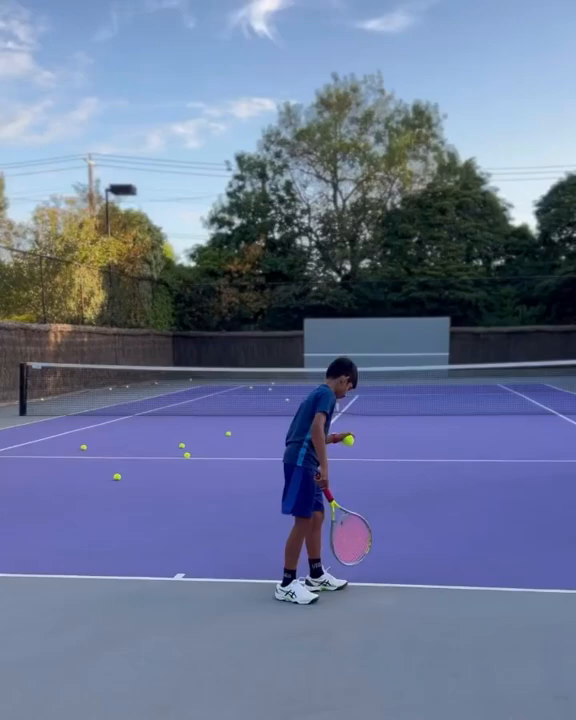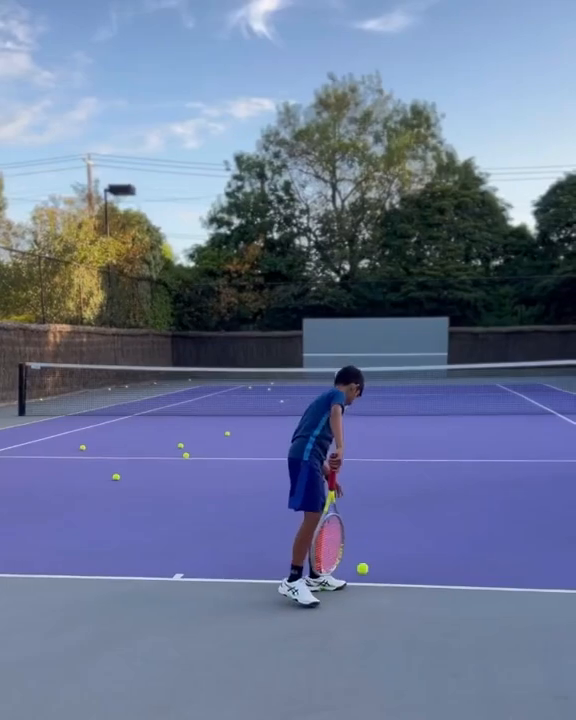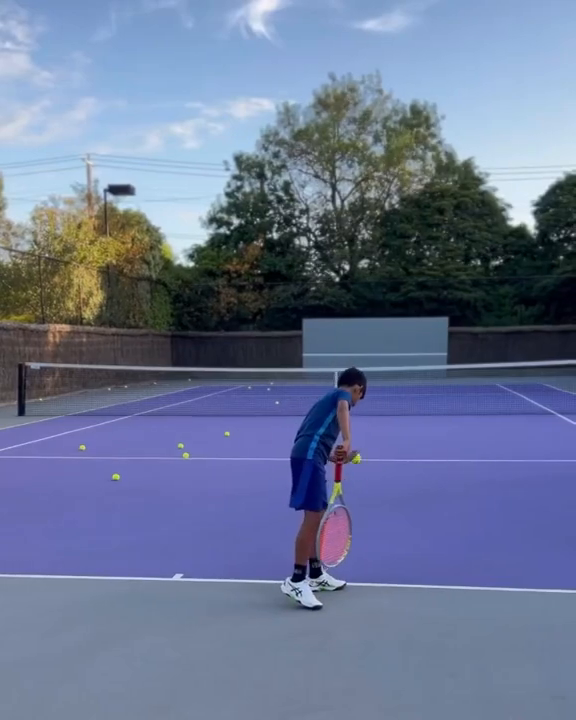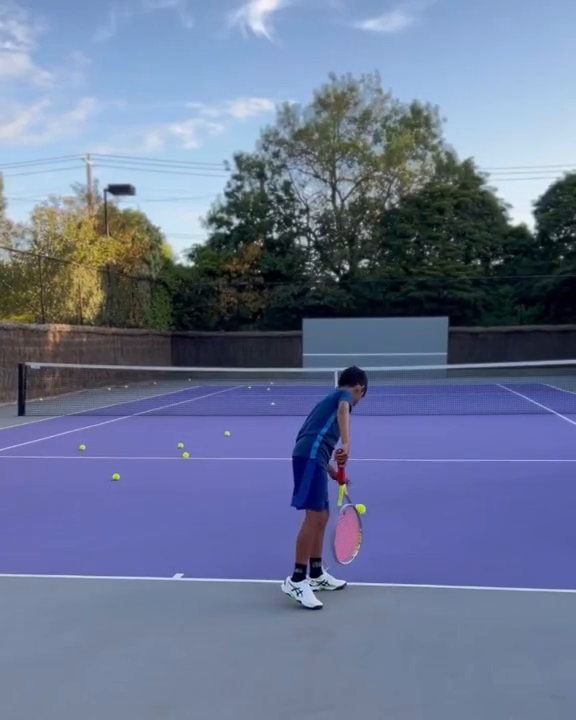
dt=0.3s
person 1, frame 1
left shoulder: (318, 394)
right shoulder: (327, 394)
right elbow: (316, 428)
left wrist: (333, 438)
right wrist: (323, 468)
left hip: (305, 462)
right hip: (300, 462)
left knee: (316, 517)
right knee: (303, 520)
left ankle: (316, 576)
right ankle: (286, 584)
person 1, frame 2
left shoulder: (326, 398)
right shoulder: (338, 395)
right elbow: (335, 414)
left wrist: (329, 478)
right wrist: (340, 448)
left hip: (308, 457)
right hip: (305, 457)
left knee: (319, 516)
right knee: (312, 517)
left ankle: (315, 576)
right ankle: (293, 580)
person 1, frame 3
left shoulder: (330, 399)
right shoulder: (343, 395)
right elbow: (342, 409)
left wrist: (338, 456)
right wrist: (347, 440)
left hip: (310, 457)
right hip: (308, 456)
left knee: (320, 515)
right knee: (311, 516)
left ankle: (315, 575)
right ankle: (296, 580)
person 1, frame 4
left shoulder: (332, 399)
right shoulder: (345, 395)
right elbow: (343, 410)
left wrist: (333, 473)
right wrist: (346, 443)
left hip: (311, 456)
right hip: (310, 456)
left knee: (322, 515)
right knee: (314, 516)
left ankle: (316, 574)
right ankle: (296, 580)
